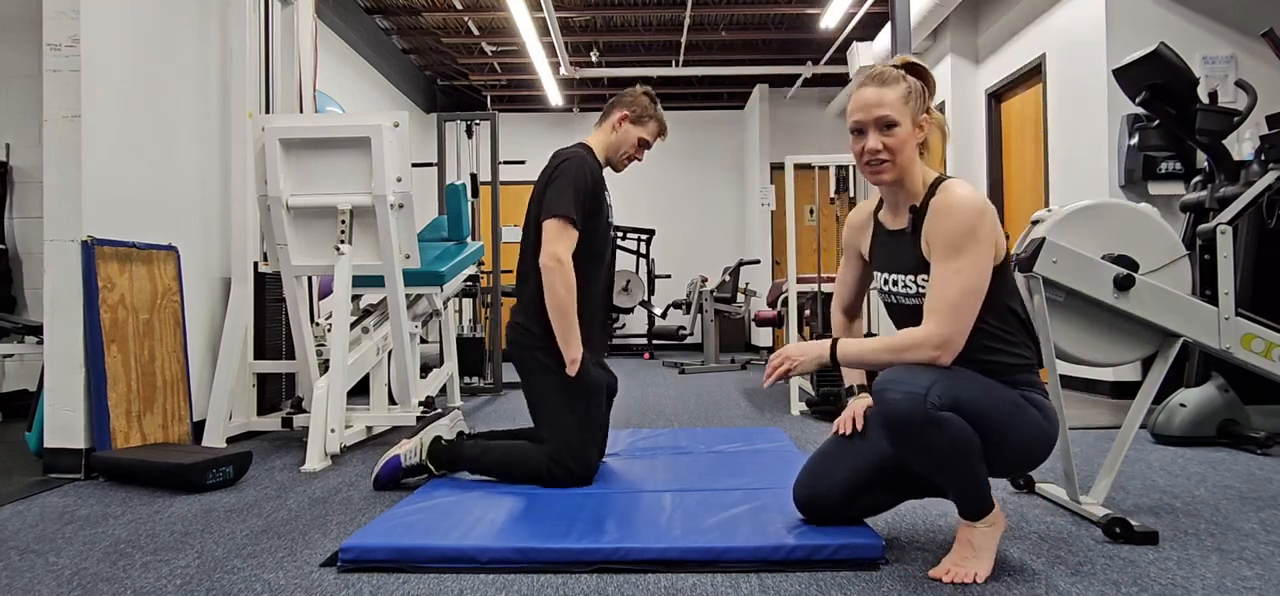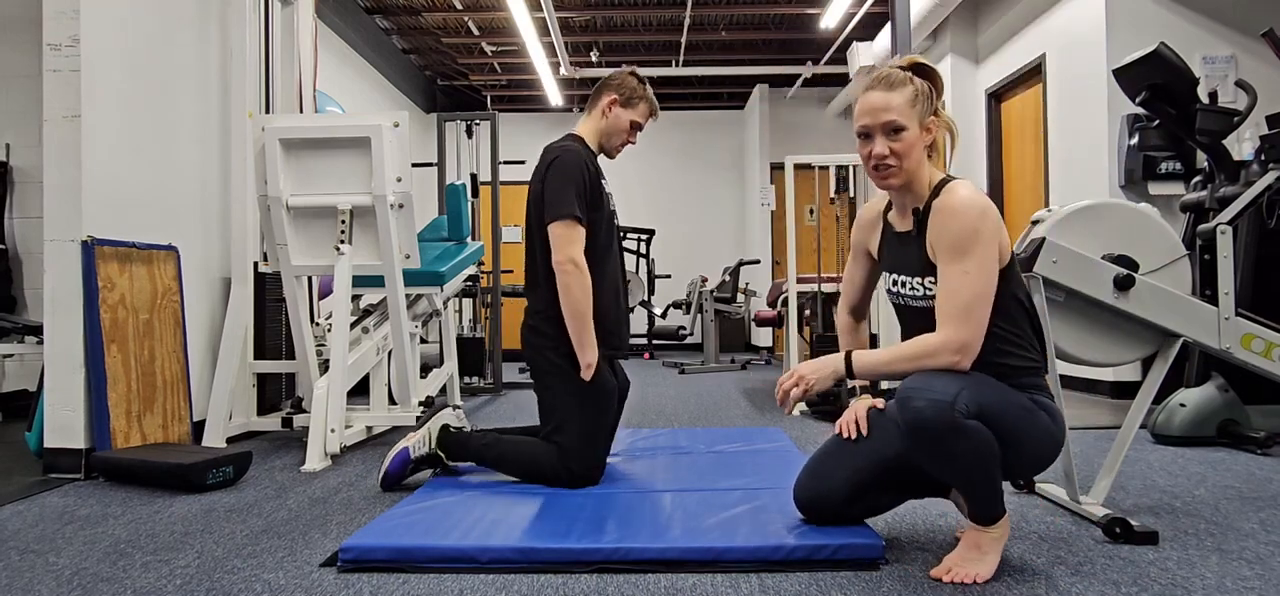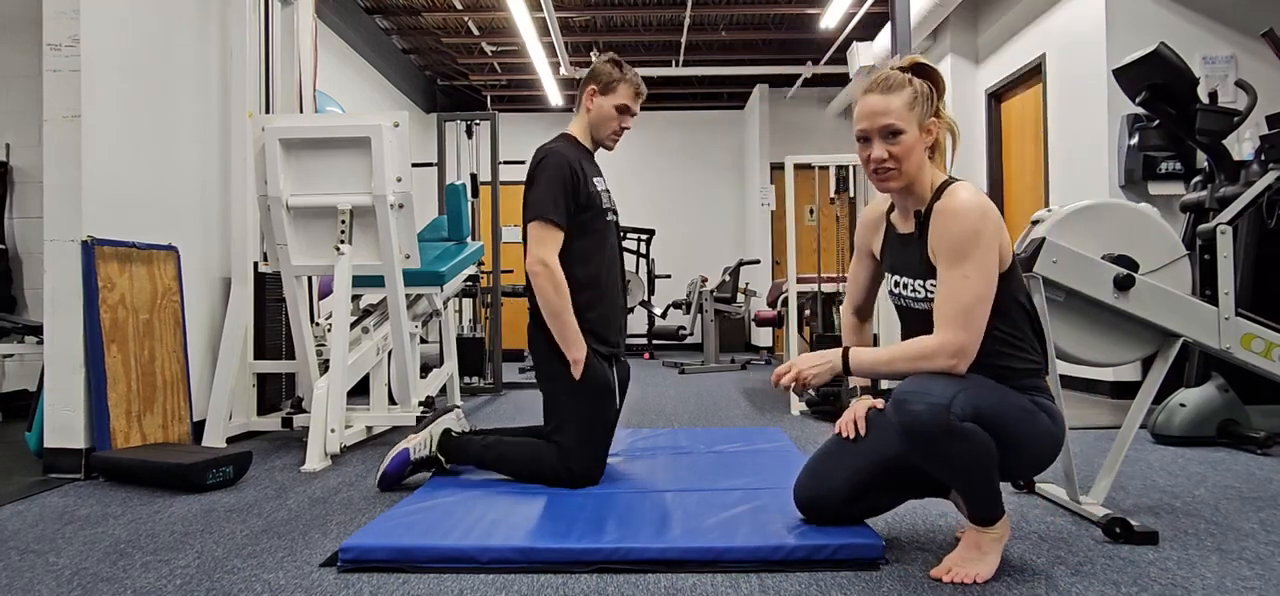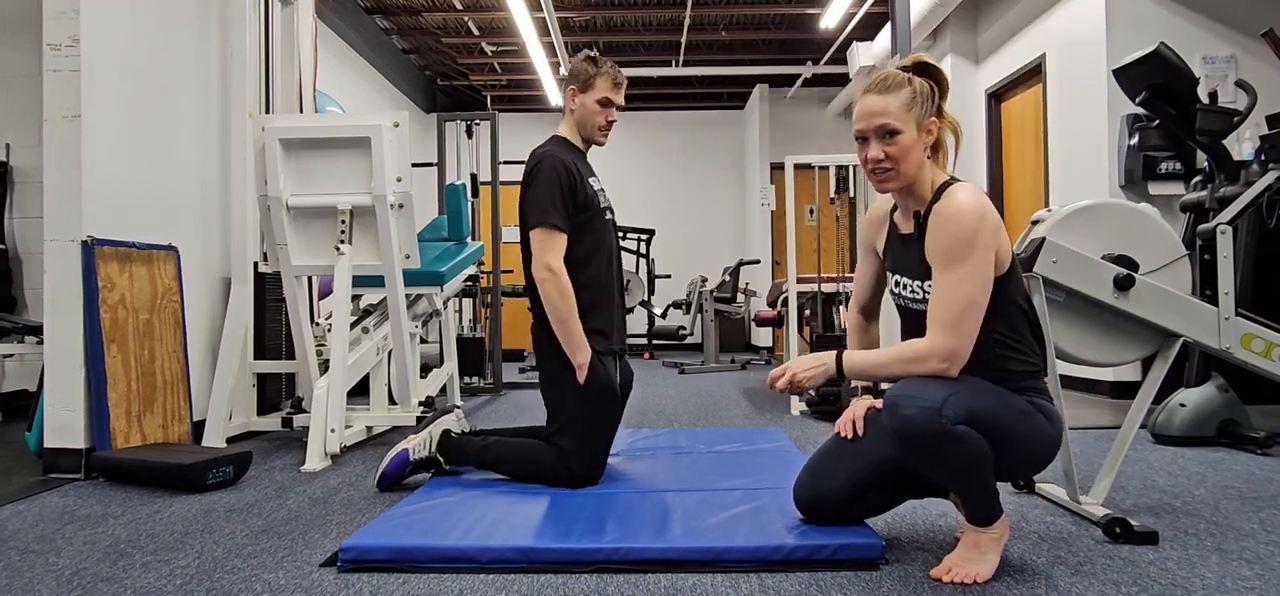
dt=0.3s
person 1, frame 1
left shoulder: (958, 205)
right shoulder: (864, 220)
left elbow: (940, 342)
right elbow: (845, 311)
left wrist: (826, 352)
right wrist: (857, 390)
left hip: (1012, 409)
right hip: (931, 402)
left knee: (903, 391)
right knee: (817, 497)
left ankle: (982, 516)
right ankle: (957, 475)
person 1, frame 2
left shoulder: (962, 207)
right shoulder: (872, 219)
left elbow: (956, 347)
right elbow: (851, 312)
left wrist: (842, 366)
right wrist: (860, 392)
left hip: (1016, 412)
right hip: (933, 403)
left knee: (927, 396)
right knee: (817, 497)
left ankle: (989, 520)
right ankle: (962, 479)
person 1, frame 3
left shoulder: (962, 209)
right shoulder: (876, 219)
left elbow: (954, 350)
right elbow: (856, 312)
left wrist: (840, 362)
right wrist: (860, 391)
left hip: (1017, 412)
right hip: (938, 403)
left knee: (923, 400)
right knee: (817, 497)
left ankle: (989, 522)
right ankle: (961, 481)
person 1, frame 4
left shoulder: (961, 210)
right shoulder: (880, 218)
left elbow: (945, 353)
right elbow: (862, 311)
left wrist: (834, 364)
right wrist: (861, 392)
left hip: (1015, 412)
right hip: (934, 406)
left knee: (916, 404)
right knee: (817, 498)
left ankle: (988, 522)
right ankle: (960, 478)
person 2, frame 1
left shoulder: (584, 171)
right shoulder: (576, 167)
right elbow: (555, 260)
left wrist: (580, 349)
right wrist: (572, 353)
left hip: (563, 343)
right hip: (550, 345)
left knee: (580, 449)
right knee: (573, 465)
left ankle: (456, 440)
right ankle: (438, 451)
person 2, frame 2
left shoulder: (582, 163)
right shoulder: (569, 161)
right elbow: (568, 262)
right wrist: (587, 356)
left hip: (586, 345)
right hip: (568, 348)
left knee: (579, 448)
right knee: (578, 467)
left ankle: (457, 434)
right ankle: (446, 440)
person 2, frame 3
left shoulder: (587, 165)
right shoulder: (558, 162)
right elbow: (542, 262)
right wrist: (577, 352)
left hip: (599, 345)
right hip: (578, 348)
left knee: (578, 447)
right knee: (579, 467)
left ankle: (456, 437)
right ankle: (447, 444)
person 2, frame 4
left shoulder: (580, 166)
right shoulder: (553, 165)
right elbow: (547, 268)
right wrist: (582, 356)
left hip: (599, 345)
right hip: (579, 349)
left knee: (577, 448)
right knee: (577, 467)
left ankle: (459, 437)
right ankle: (447, 445)
